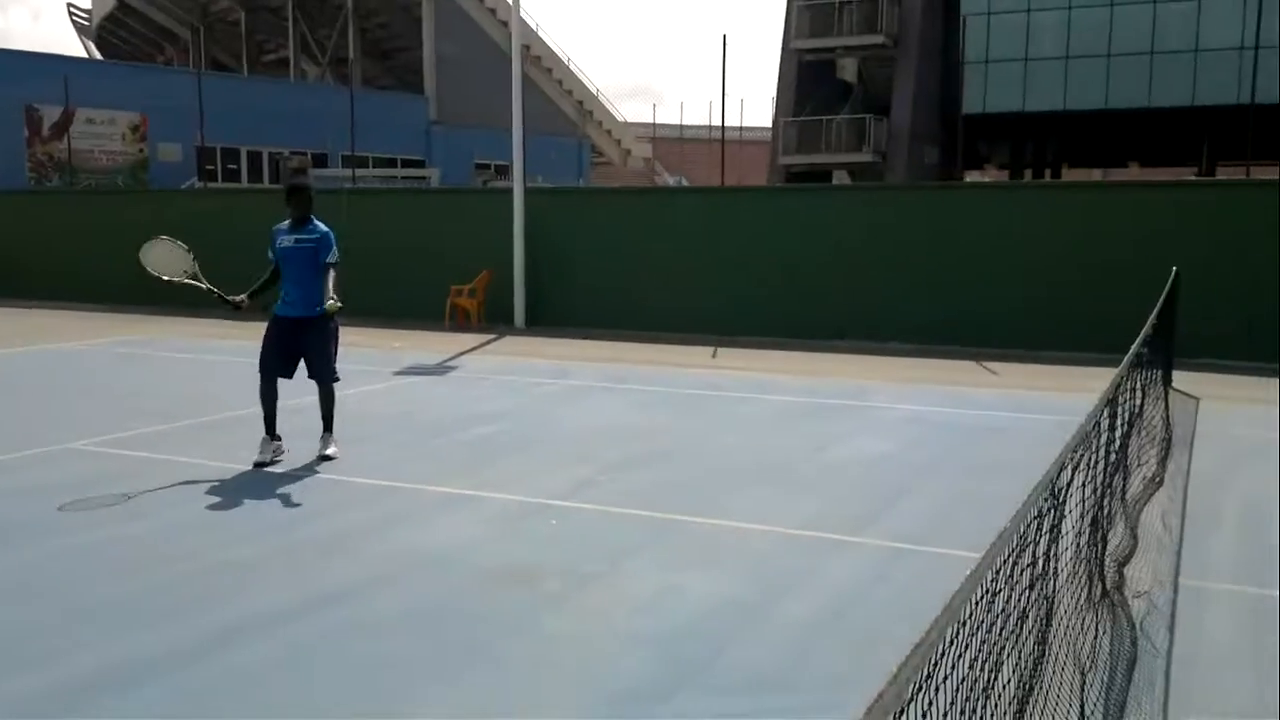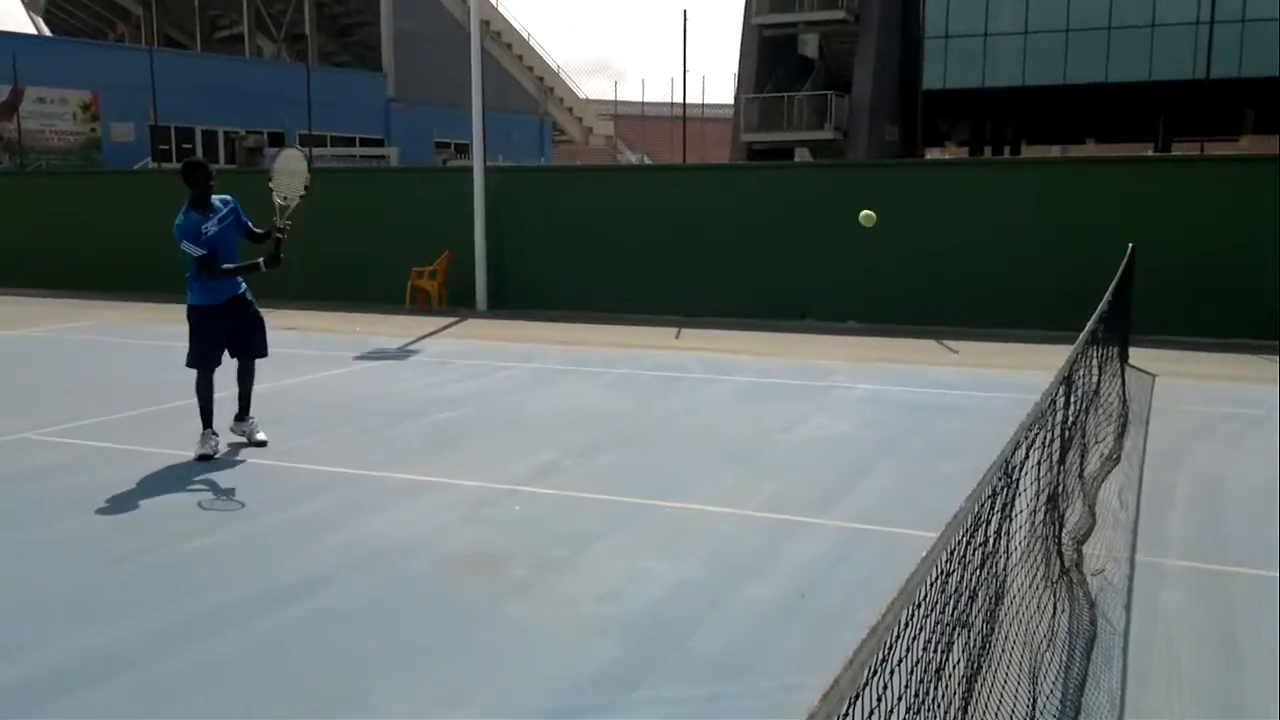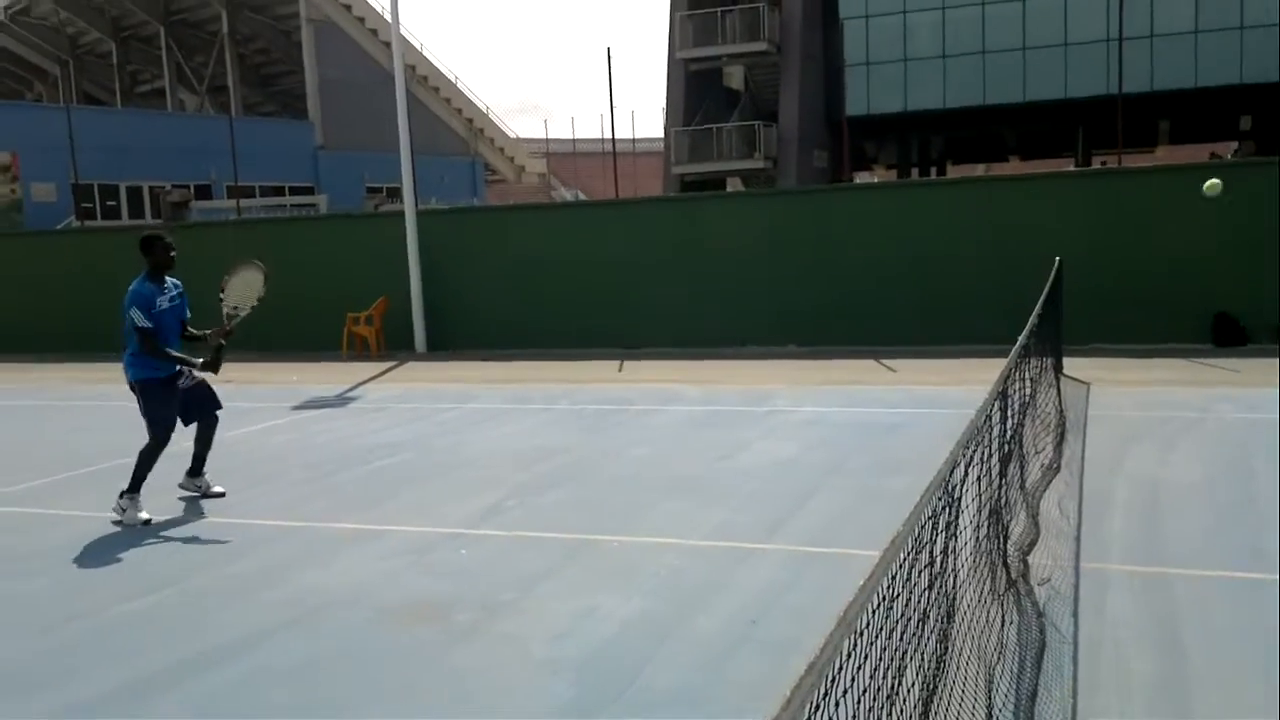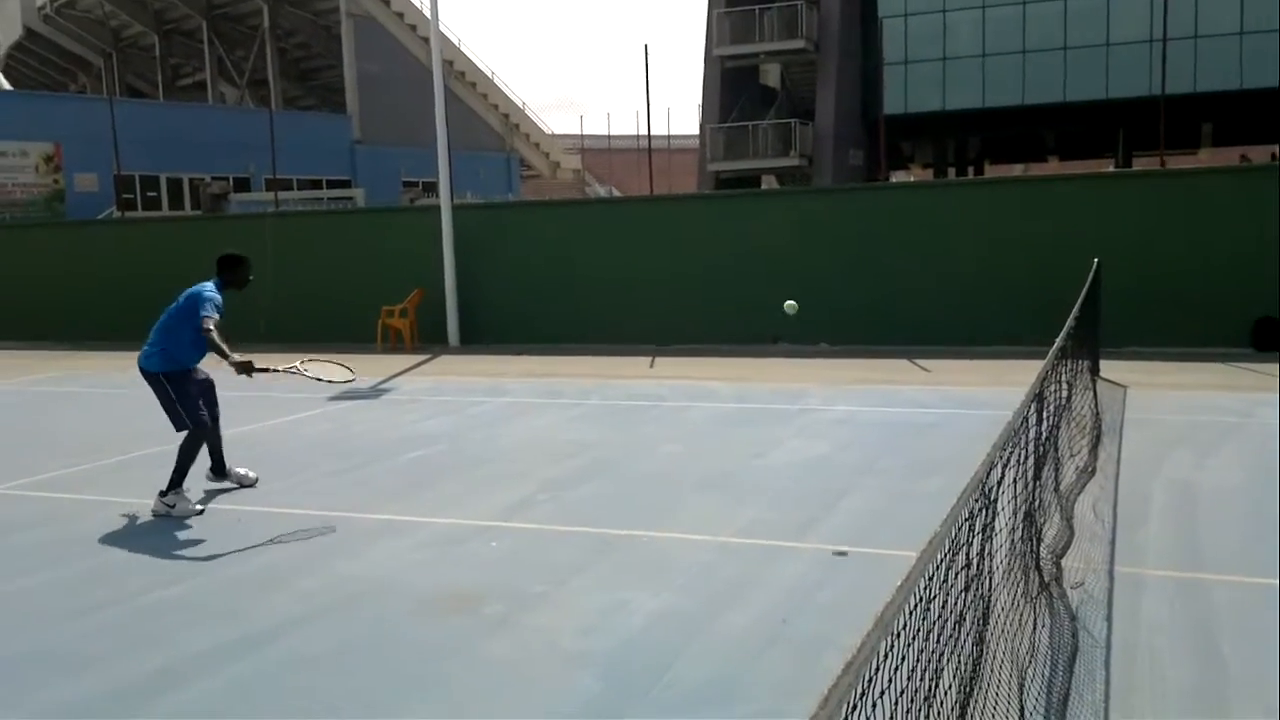
dt=0.7s
person 1, frame 1
left shoulder: (322, 234)
right shoulder: (279, 232)
left elbow: (329, 271)
left wrist: (330, 296)
right wrist: (249, 295)
left hip: (316, 317)
right hip: (283, 316)
left knee: (323, 378)
right knee: (268, 376)
left ankle: (328, 436)
right ankle: (272, 441)
person 1, frame 2
left shoulder: (228, 204)
right shoulder: (185, 224)
left elbow: (251, 234)
right elbow: (210, 270)
left wrist: (271, 232)
right wrist: (259, 264)
left hip: (237, 294)
right hip: (205, 304)
left knee: (248, 357)
right knee: (205, 367)
left ankle: (243, 419)
right ankle: (208, 432)
person 1, frame 3
left shoulder: (176, 287)
right shoulder: (140, 295)
right elbow: (150, 346)
left wrist: (209, 336)
right wrist: (196, 364)
left hip: (174, 371)
right hip: (148, 375)
left knee: (209, 417)
right knee: (161, 435)
left ankle: (194, 477)
right ankle: (128, 497)
person 1, frame 4
left shoulder: (206, 291)
right shoulder: (209, 297)
right elbow: (208, 331)
right wrist: (231, 358)
left hip: (176, 363)
right hip: (162, 366)
left knee: (210, 413)
right knee: (200, 425)
left ankle: (220, 470)
right ankle: (170, 496)
